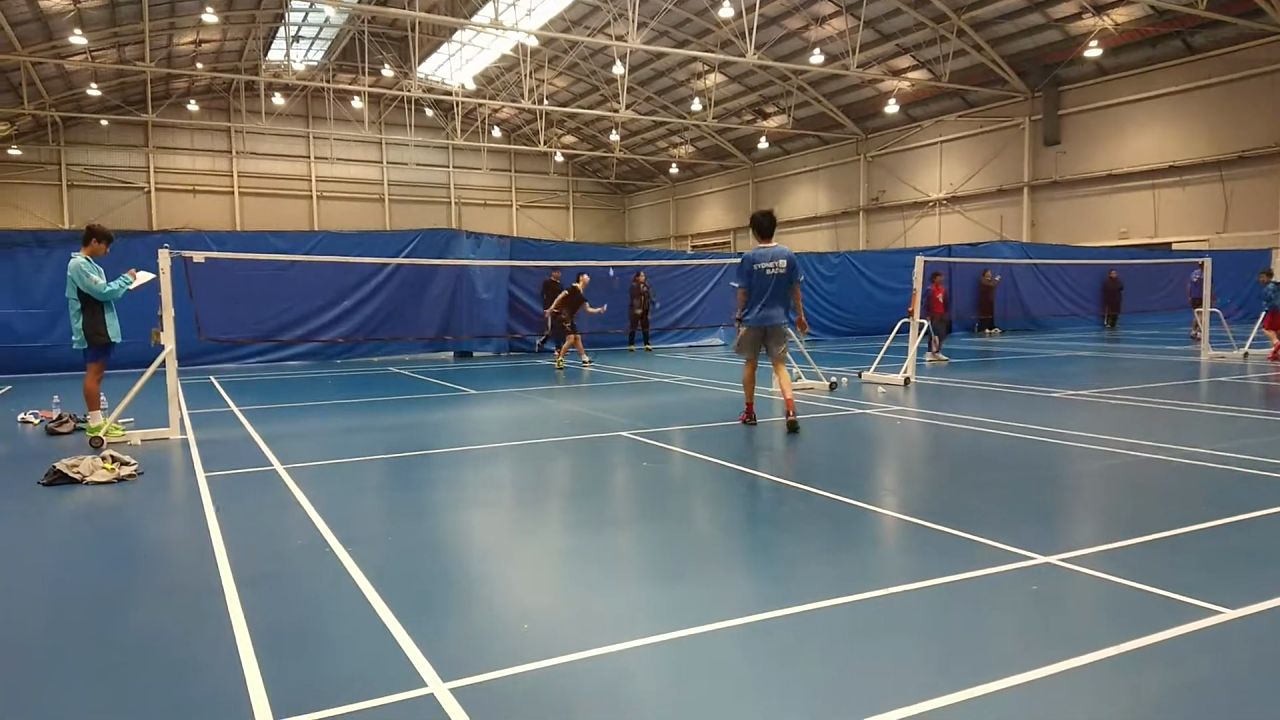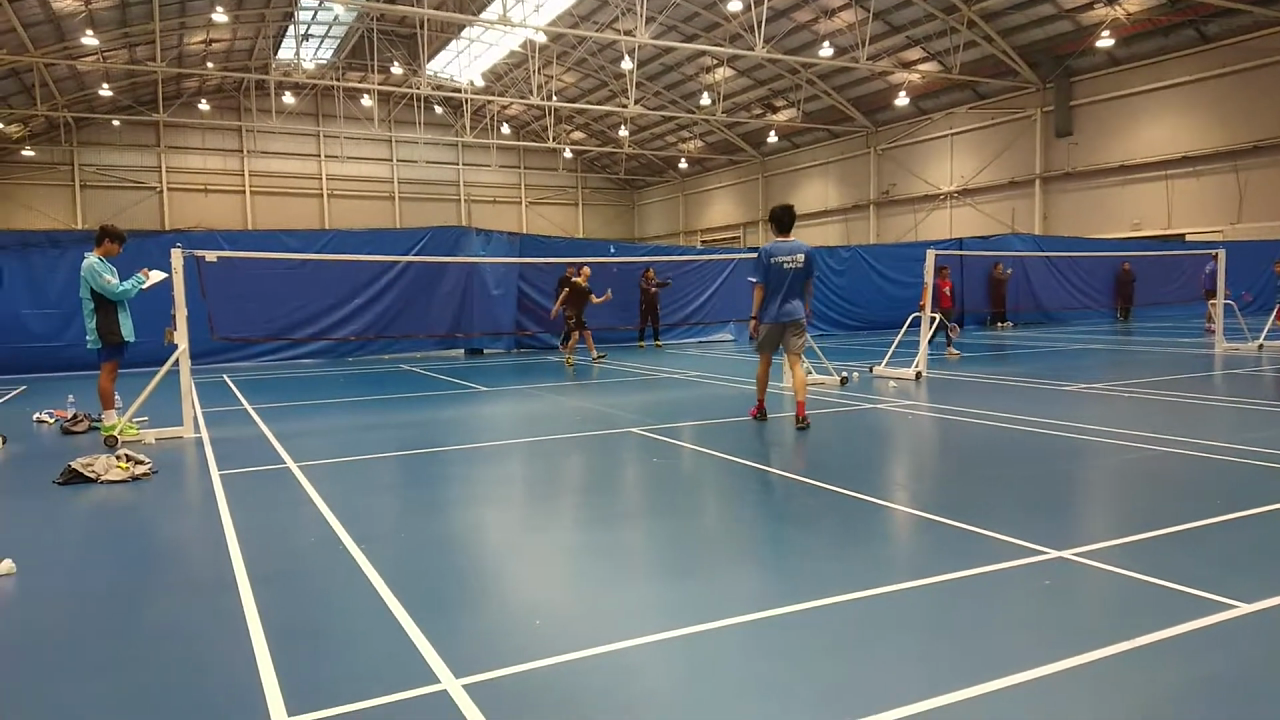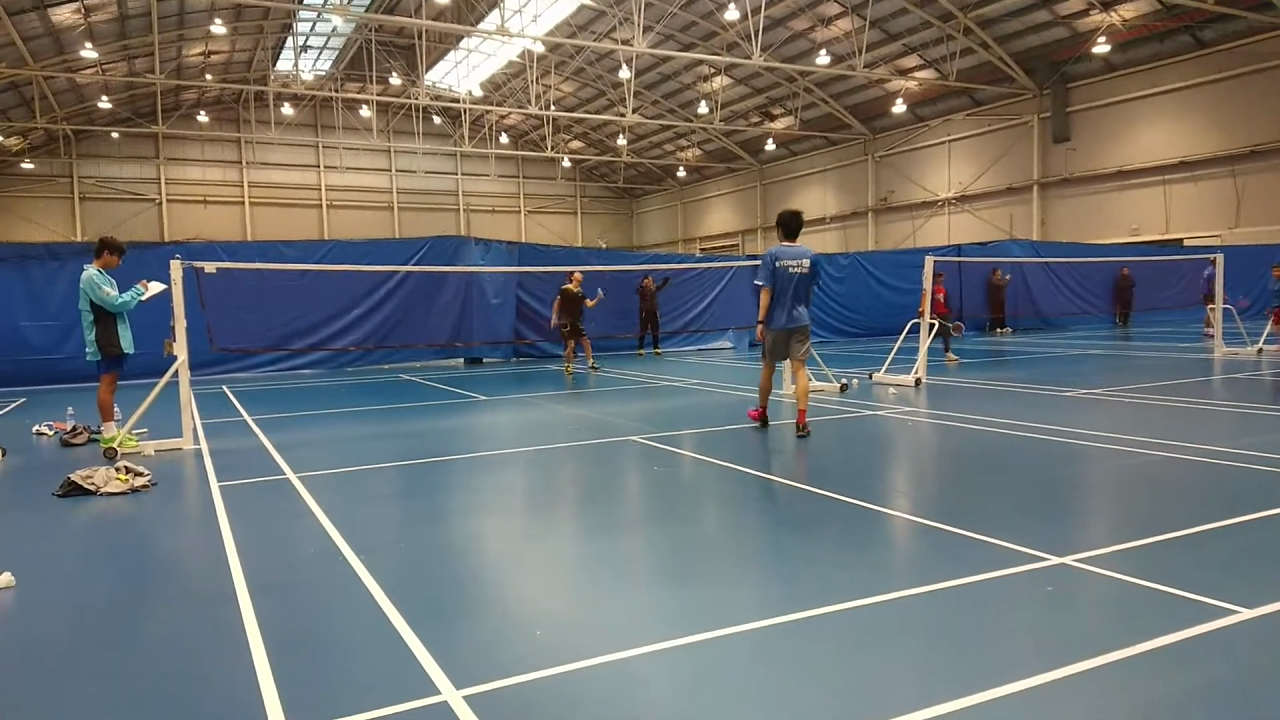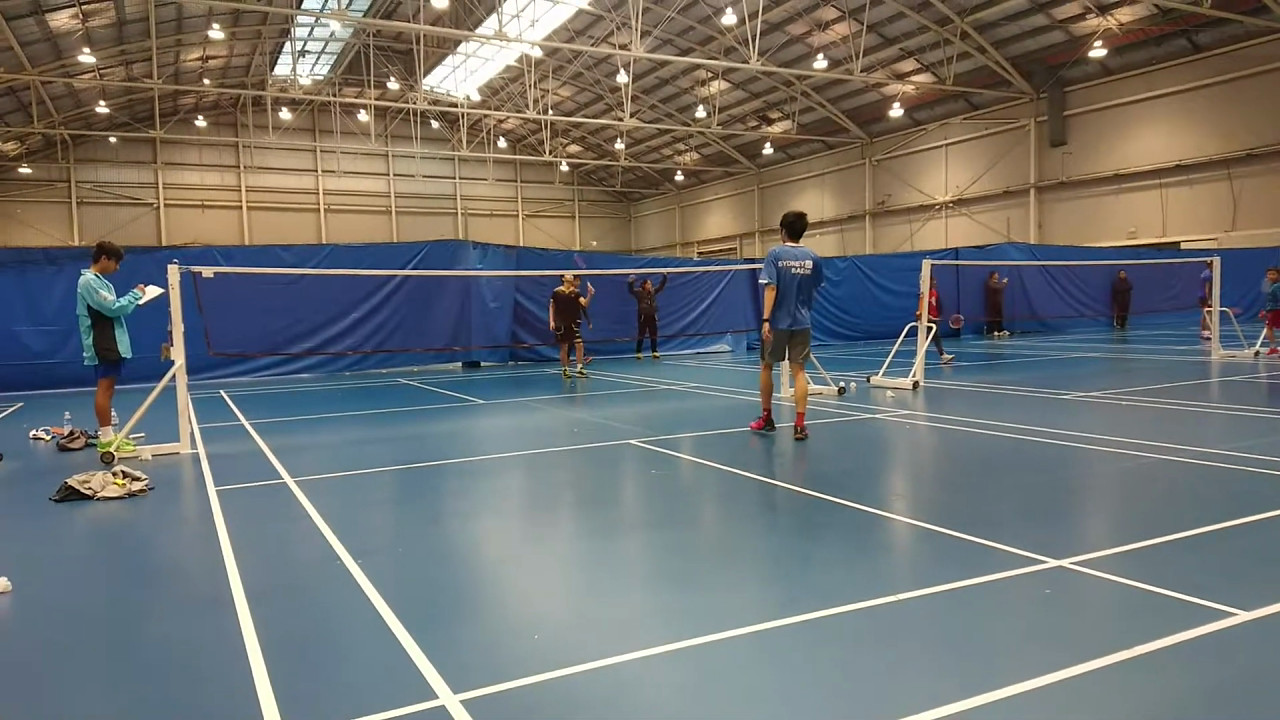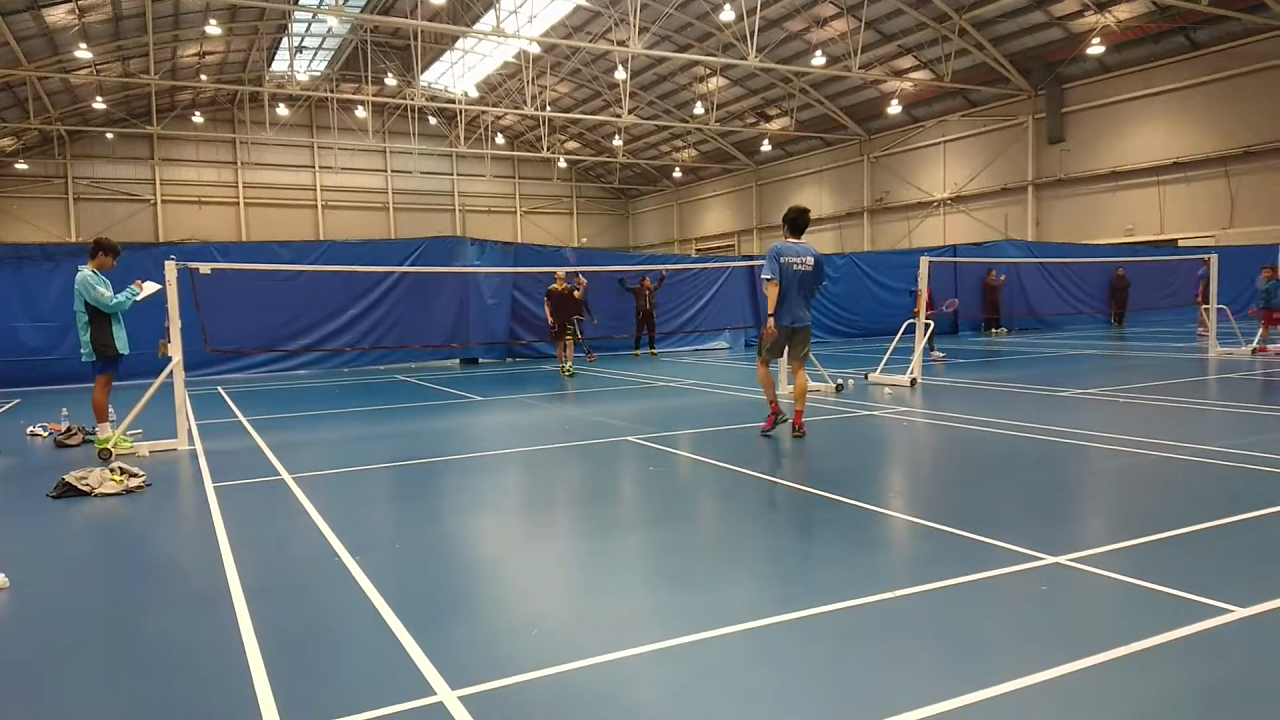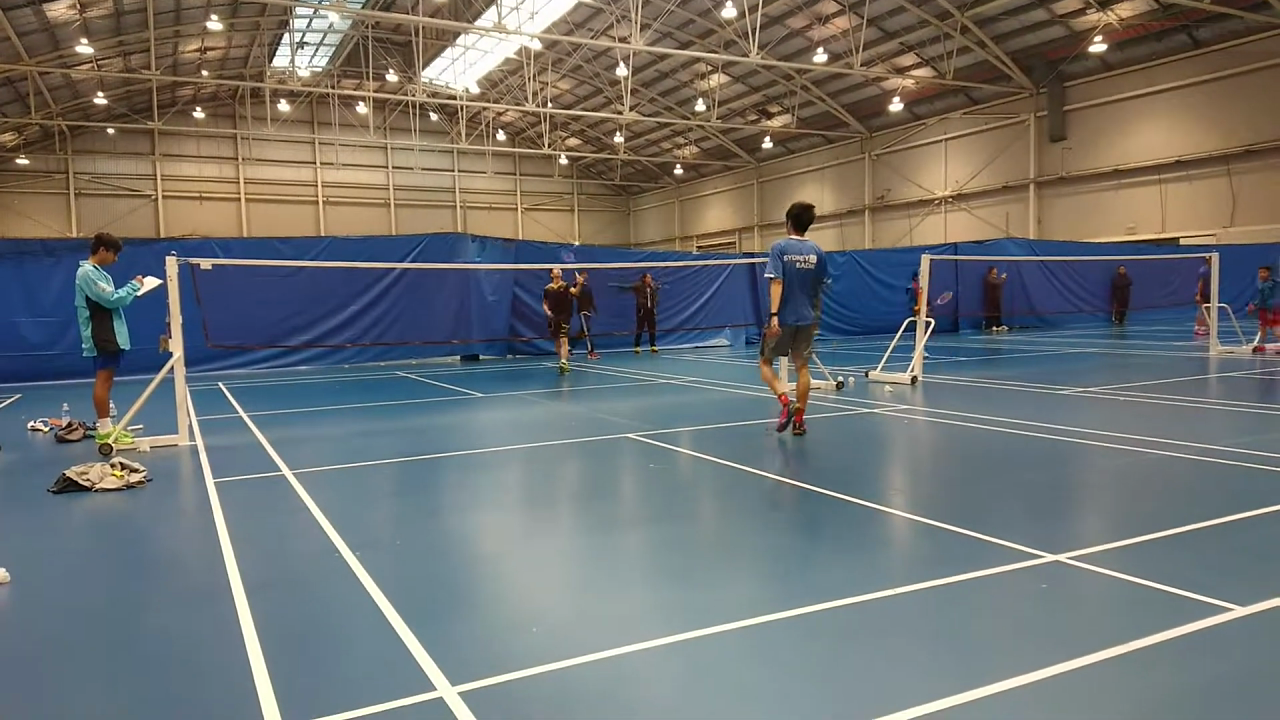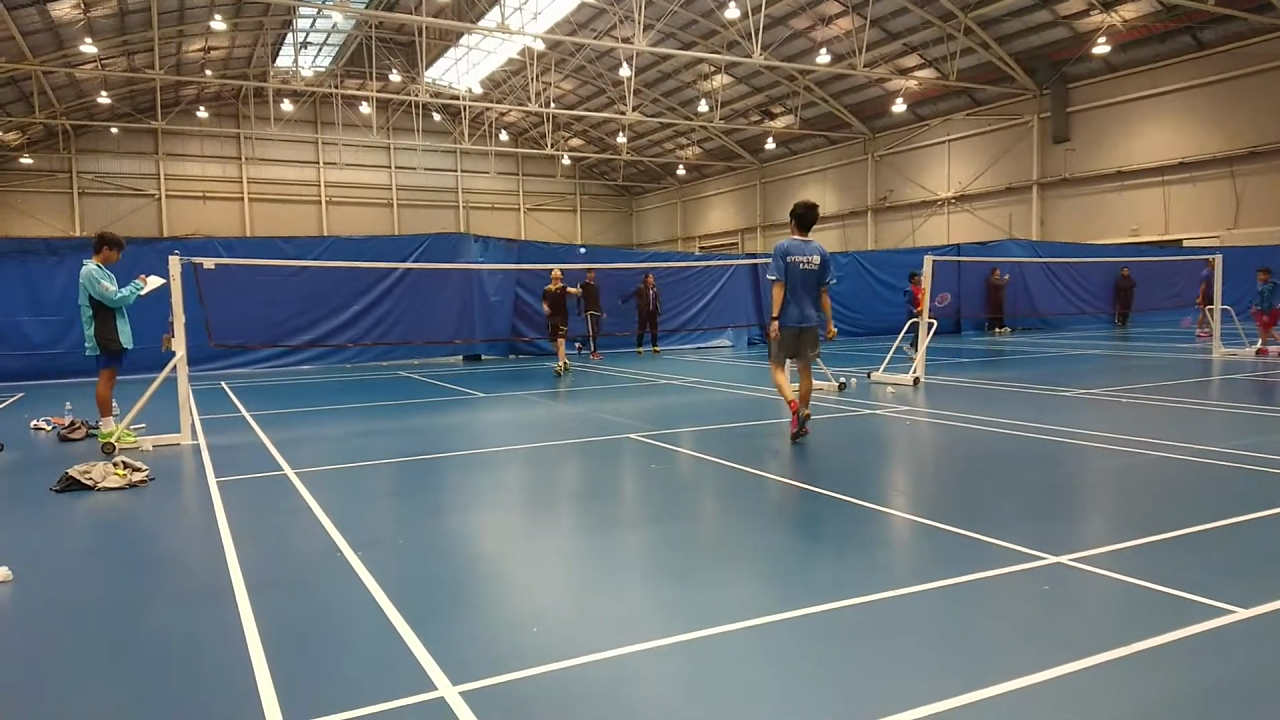
dt=0.1s
person 1, frame 1
left shoulder: (749, 257)
right shoulder: (788, 255)
left elbow: (743, 292)
right elbow: (795, 289)
left wrist: (738, 316)
right wrist: (800, 315)
left hip: (753, 320)
right hip: (778, 320)
left knee: (750, 365)
right knee: (780, 366)
left ankle: (749, 412)
right ankle: (791, 412)
person 1, frame 2
left shoulder: (767, 251)
right shoulder: (805, 250)
left elbow: (760, 287)
right elbow: (808, 285)
left wrist: (753, 316)
right wrist: (806, 307)
left hip: (771, 316)
right hip: (796, 315)
left knee: (765, 361)
right knee: (796, 361)
left ankle: (760, 407)
right ankle: (801, 413)
person 1, frame 3
left shoulder: (772, 254)
right shoulder: (810, 256)
left elbow: (766, 291)
left wrist: (760, 321)
left hip: (776, 322)
right hip: (801, 321)
left knee: (769, 367)
right knee: (799, 368)
left ankle: (762, 412)
right ankle: (801, 421)
person 1, frame 4
left shoulder: (775, 254)
right shoulder: (813, 258)
left elbow: (770, 289)
left wrist: (765, 320)
left hip: (778, 322)
right hip: (802, 323)
left knee: (766, 368)
right knee: (798, 371)
left ankle: (766, 416)
right ankle: (800, 424)
person 1, frame 5
left shoulder: (776, 250)
right shoulder: (814, 255)
left elbow: (773, 284)
left wrist: (770, 315)
left hip: (780, 319)
right hip: (802, 320)
left knee: (763, 363)
right knee: (798, 369)
left ankle: (774, 409)
right ankle: (798, 422)
person 1, frame 6
left shoulder: (779, 247)
right shoulder: (817, 252)
left elbow: (777, 283)
right elbow: (818, 290)
left wrist: (773, 315)
right wrist: (816, 318)
left hip: (783, 318)
right hip: (805, 319)
left knee: (766, 363)
right knee: (801, 367)
left ankle: (786, 403)
right ankle: (799, 419)
person 1, frame 7
left shoulder: (782, 248)
right shoulder: (821, 252)
left elbow: (778, 287)
right elbow: (823, 291)
left wrist: (774, 318)
right wrist: (829, 323)
left hip: (786, 320)
right hip: (810, 321)
left knee: (778, 368)
right knee: (805, 370)
left ankle: (796, 411)
right ankle: (802, 415)
person 2, frame 1
left shoulder: (88, 264)
right shoulder: (80, 265)
left elbow: (100, 293)
right elbow: (103, 292)
left wrist: (123, 284)
right wrist: (126, 279)
left hip: (100, 327)
right hip: (93, 329)
left knee: (97, 374)
right knee: (94, 374)
left ankle: (97, 420)
right ankle: (95, 424)
person 2, frame 2
left shoulder: (101, 264)
right shoulder: (93, 265)
left elbow: (114, 292)
right elbow: (116, 292)
left wrist: (136, 284)
right wrist: (139, 278)
left hip: (113, 327)
right hip: (107, 329)
left knee: (111, 373)
right knee: (108, 373)
left ankle: (112, 419)
right ankle: (109, 423)
person 2, frame 3
left shoulder: (101, 276)
right shoulder: (92, 277)
left elbow: (112, 304)
right elbow: (115, 303)
left wrist: (136, 295)
right wrist: (138, 289)
left hip: (113, 339)
right hip: (106, 341)
left knee: (110, 385)
right knee: (107, 385)
left ankle: (111, 431)
right ankle: (109, 435)
person 2, frame 4
left shoulder: (98, 281)
right shoulder: (89, 281)
left elbow: (110, 308)
right elbow: (112, 308)
left wrist: (133, 299)
right wrist: (135, 294)
left hip: (111, 343)
right hip: (104, 345)
left knee: (108, 389)
right knee: (105, 389)
left ankle: (108, 435)
right ankle: (106, 439)
person 2, frame 5
left shoulder: (95, 277)
right shoulder: (86, 278)
left elbow: (107, 305)
right elbow: (110, 304)
left wrist: (130, 295)
right wrist: (133, 290)
left hip: (108, 339)
right hip: (100, 341)
left knee: (105, 386)
right knee: (102, 386)
left ankle: (106, 432)
right ankle: (103, 436)
person 2, frame 6
left shoulder: (96, 272)
right shoulder: (88, 273)
left elbow: (108, 300)
right elbow: (111, 299)
left wrist: (131, 291)
right wrist: (134, 285)
left hip: (109, 335)
right hip: (102, 337)
left knee: (106, 381)
right knee: (103, 381)
left ankle: (107, 427)
right ankle: (104, 431)
person 2, frame 7
left shoulder: (100, 271)
right shoulder: (91, 272)
left elbow: (112, 299)
right elbow: (114, 298)
left wrist: (135, 289)
right wrist: (137, 284)
left hip: (112, 334)
right hip: (105, 335)
left knee: (109, 380)
right knee: (106, 380)
left ankle: (109, 426)
right ankle: (106, 430)
